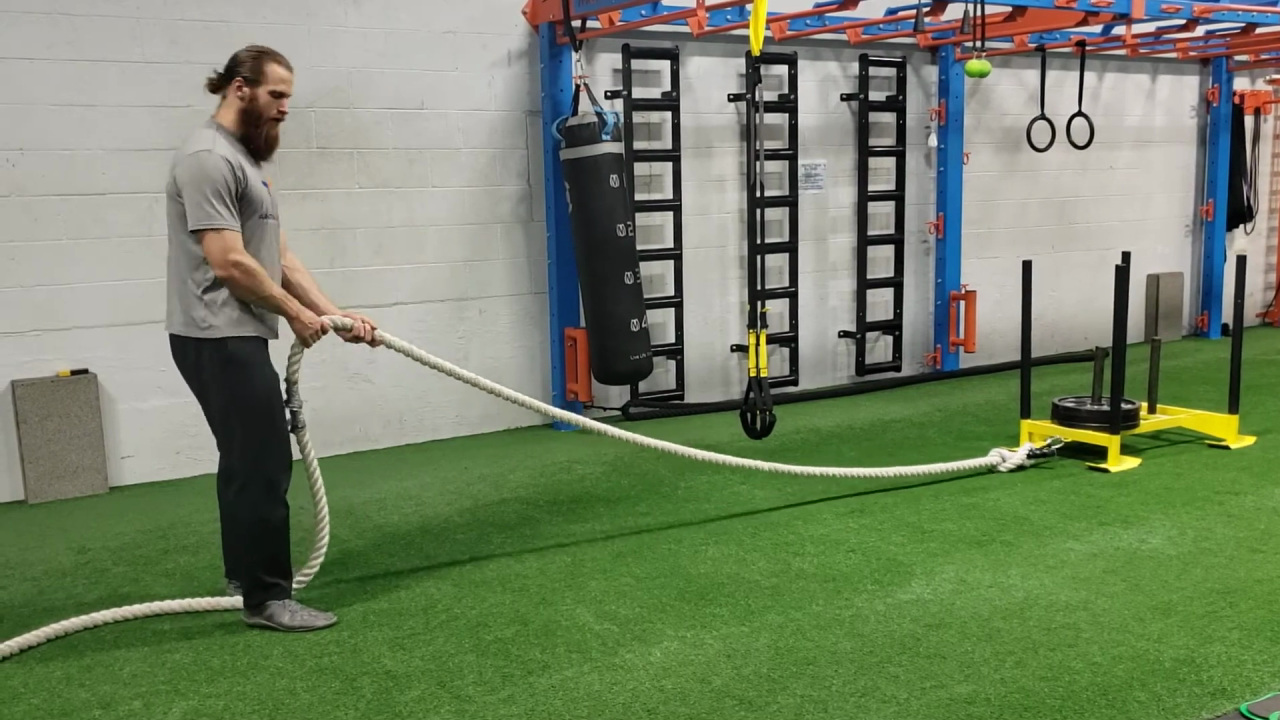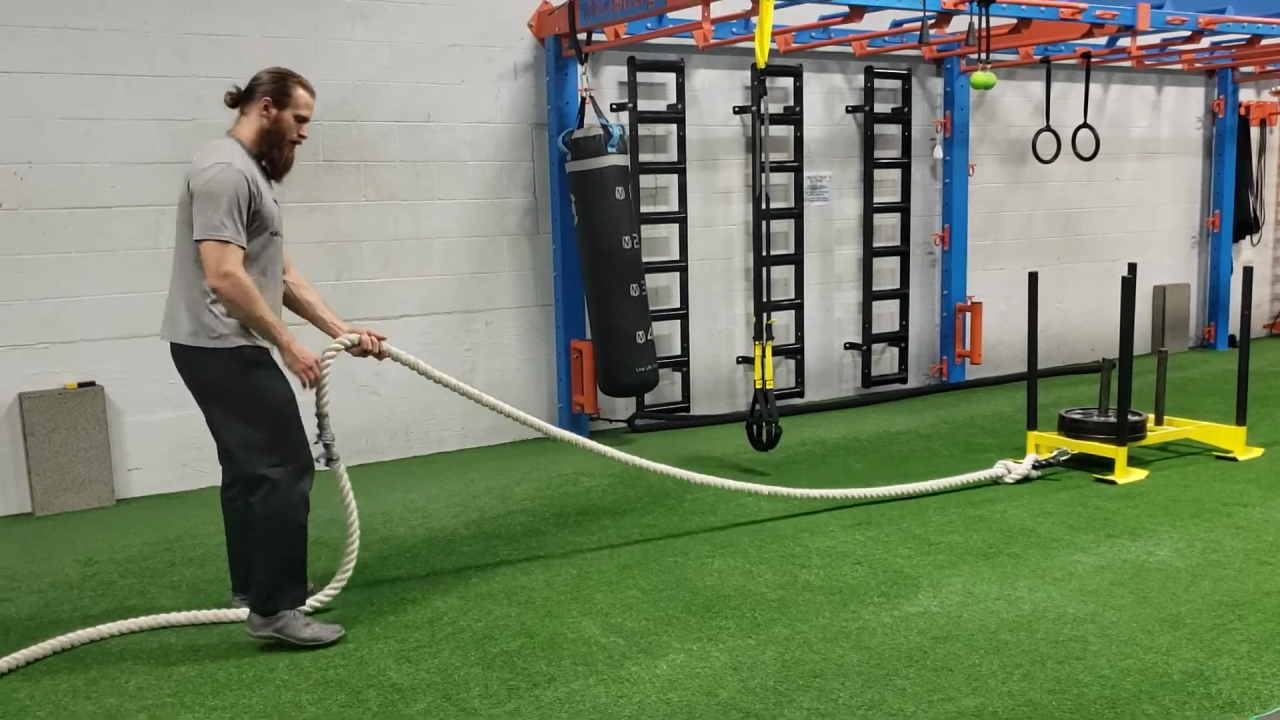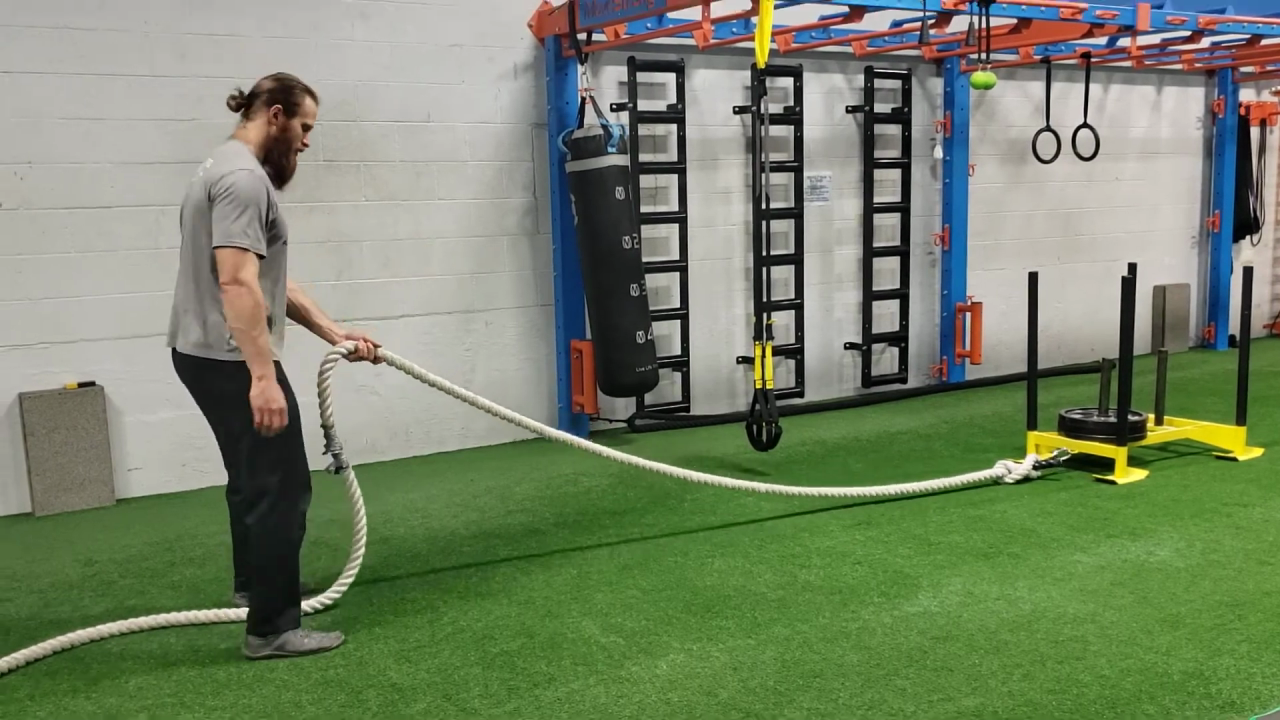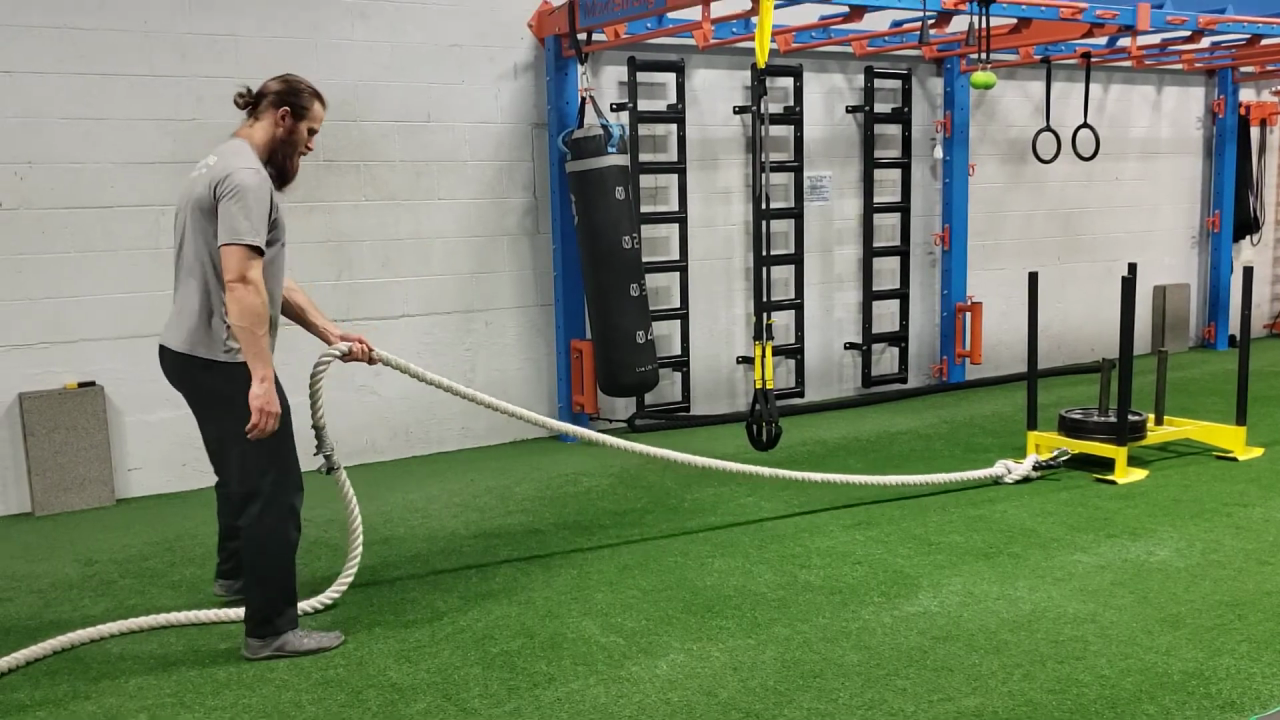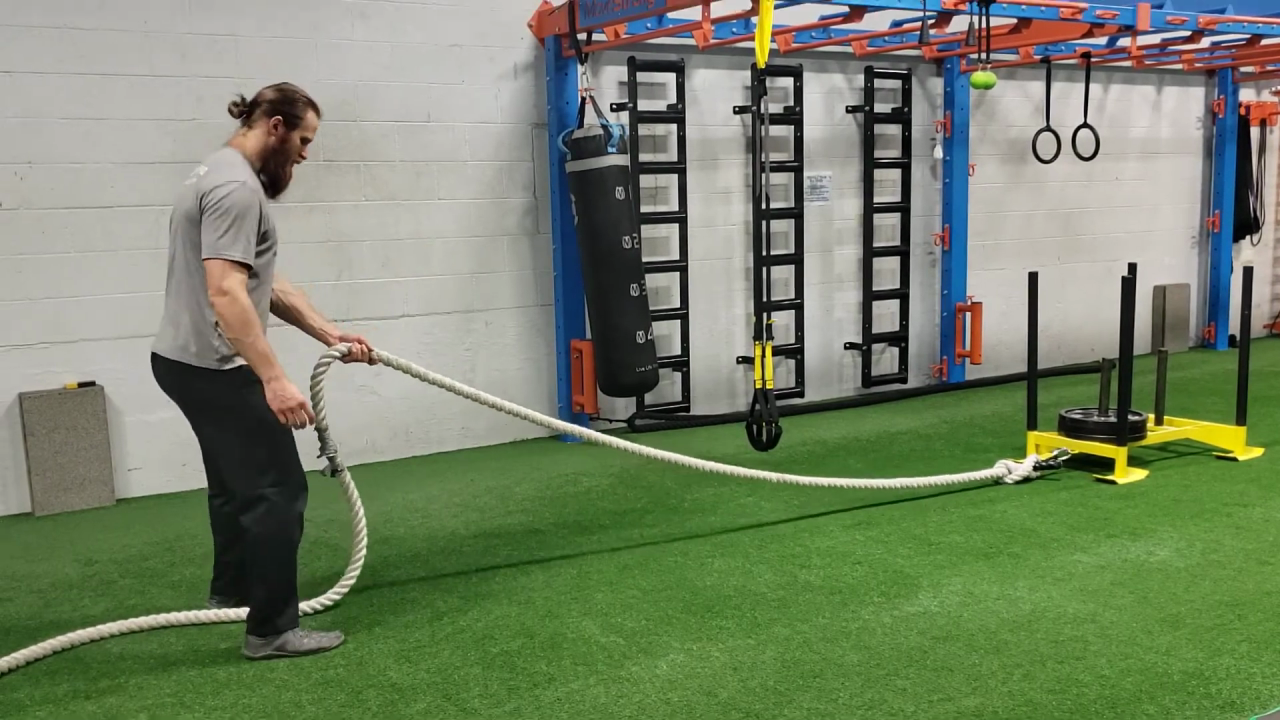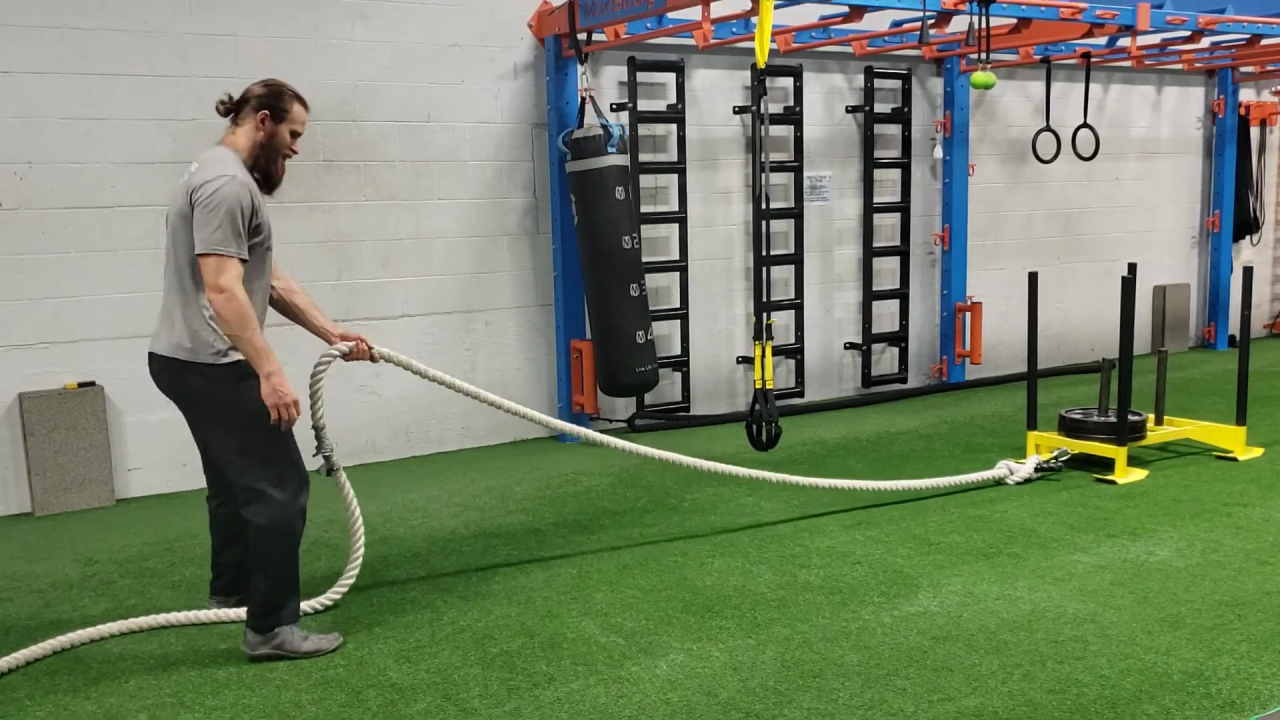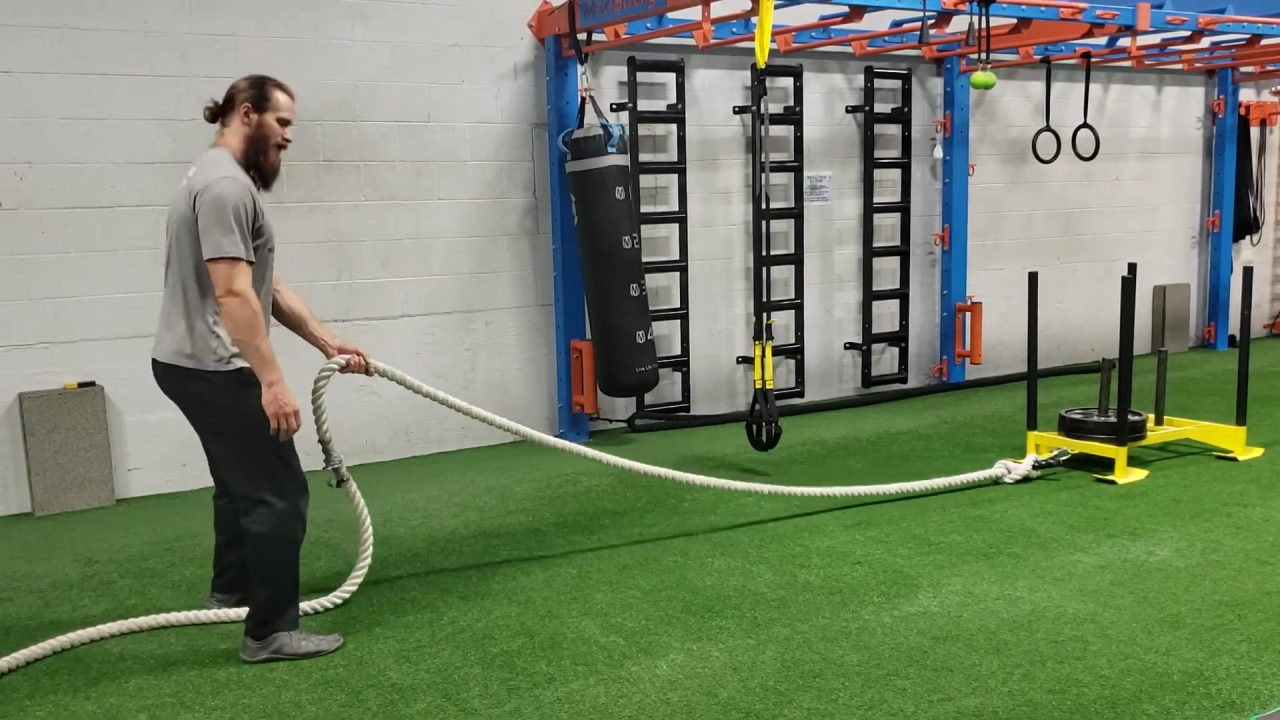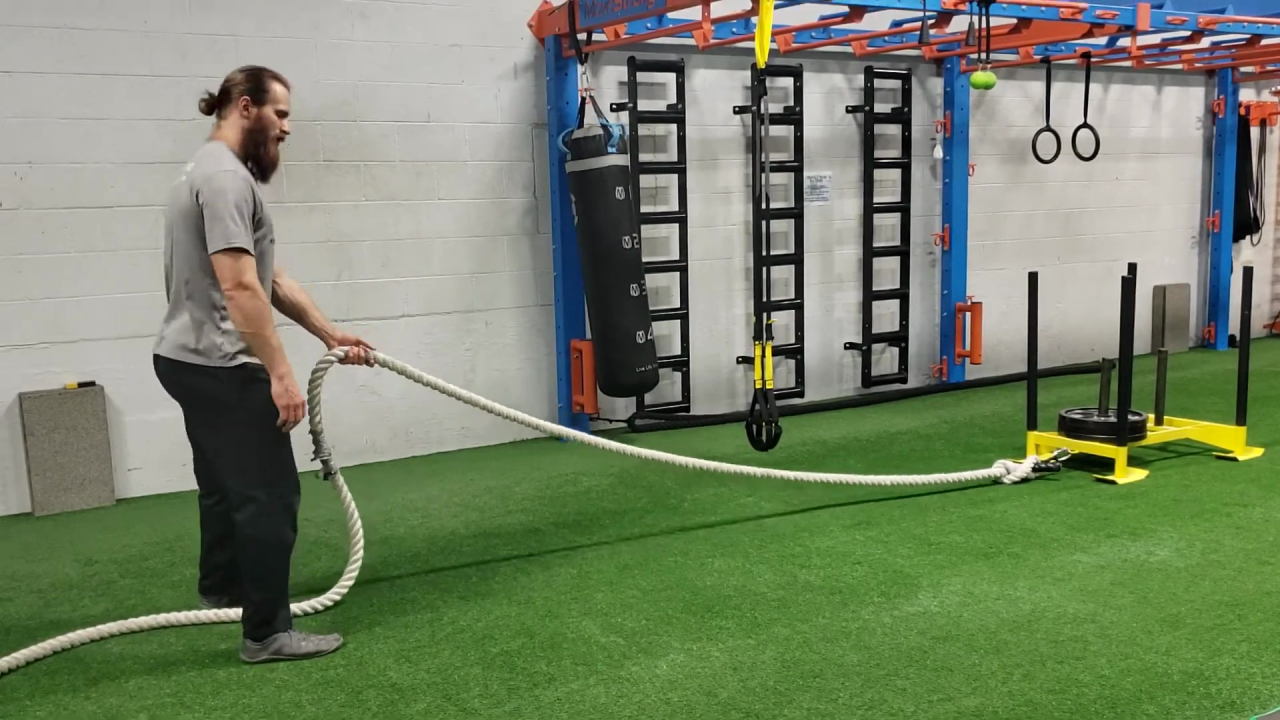
dt=0.2s
person 1, frame 1
left shoulder: (243, 159)
right shoulder: (208, 158)
left elbow: (279, 259)
right elbow: (229, 263)
left wrist: (334, 313)
right wrist: (295, 314)
left hip: (235, 337)
right hip: (219, 340)
left knee: (248, 462)
right knee: (262, 465)
left ankle: (246, 574)
right ankle: (266, 596)
person 1, frame 2
left shoulder: (250, 173)
right shoulder: (225, 169)
left elbow: (281, 274)
right elbow: (225, 276)
left wrist: (340, 328)
right wrist: (287, 344)
left hip: (220, 347)
right hip: (223, 347)
left knee: (252, 467)
right knee: (285, 467)
left ankle: (253, 585)
right ankle: (276, 606)
person 1, frame 3
left shoulder: (234, 171)
right shoulder: (244, 177)
left elbow: (272, 281)
right elbow: (239, 284)
left wrist: (334, 332)
right wrist: (262, 376)
left hip: (207, 353)
right hip: (231, 359)
left knee: (254, 475)
right knee: (280, 485)
left ankle: (254, 581)
right ankle: (273, 627)
person 1, frame 4
left shoulder: (221, 166)
right shoulder: (247, 176)
left elbow: (269, 277)
right elbow: (241, 283)
left wrist: (329, 331)
right wrist: (263, 378)
left hip: (189, 350)
right hip: (222, 357)
left knee: (242, 472)
right knee: (271, 486)
left ankle: (236, 572)
right ankle: (270, 628)
person 1, frame 5
left shoulder: (221, 175)
right shoulder: (236, 187)
left elbow: (267, 283)
right elbow: (226, 294)
left wrist: (330, 334)
right wrist: (275, 380)
left hip: (184, 358)
right hip: (213, 365)
left knee: (235, 481)
right knee: (276, 489)
left ankle: (232, 586)
right ankle: (272, 628)
person 1, frame 6
left shoulder: (223, 176)
right shoulder: (227, 182)
left elbow: (269, 279)
right elbow: (223, 290)
left wrist: (330, 331)
right wrist: (270, 373)
left hip: (184, 358)
right hip: (209, 362)
left knee: (235, 478)
right knee: (279, 484)
left ankle: (231, 587)
right ankle: (271, 626)
person 1, frame 7
left shoulder: (223, 179)
right shoulder: (226, 184)
left elbow: (268, 288)
right elbow: (234, 294)
left wrist: (328, 342)
right wrist: (273, 382)
left hip: (189, 363)
right hip: (212, 368)
left knee: (242, 480)
right knee: (277, 492)
left ankle: (233, 584)
right ankle: (269, 630)
person 1, frame 8
left shoulder: (214, 171)
right shoulder: (226, 176)
left elbow: (269, 277)
right elbow: (240, 287)
left wrist: (330, 332)
right wrist: (281, 374)
left hip: (187, 357)
right hip: (218, 364)
left knee: (225, 482)
right knee: (268, 491)
left ankle: (222, 586)
right ankle: (266, 632)
